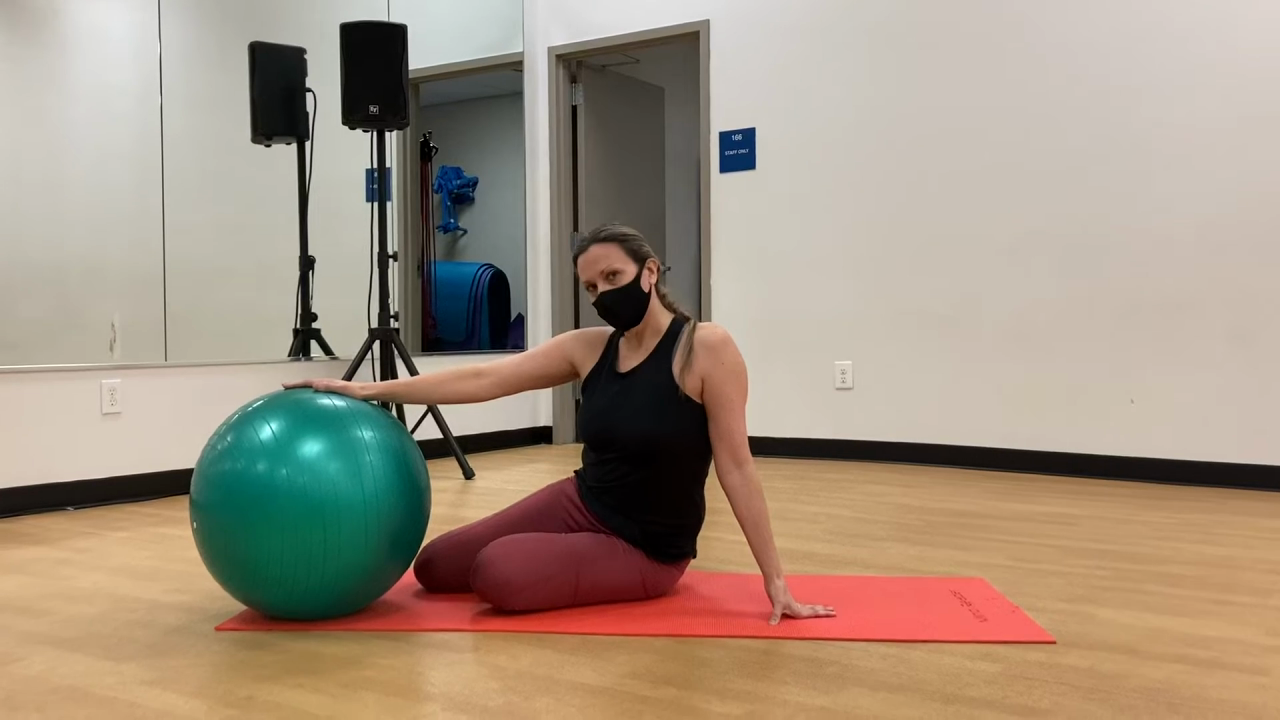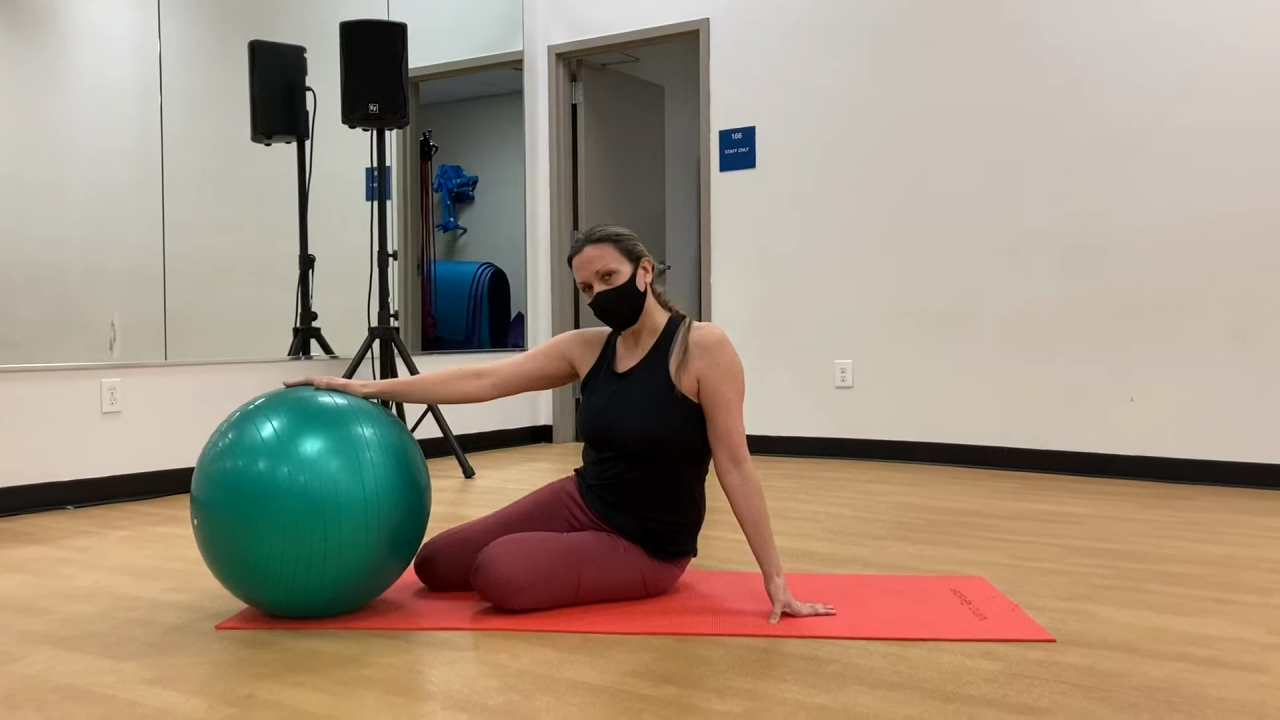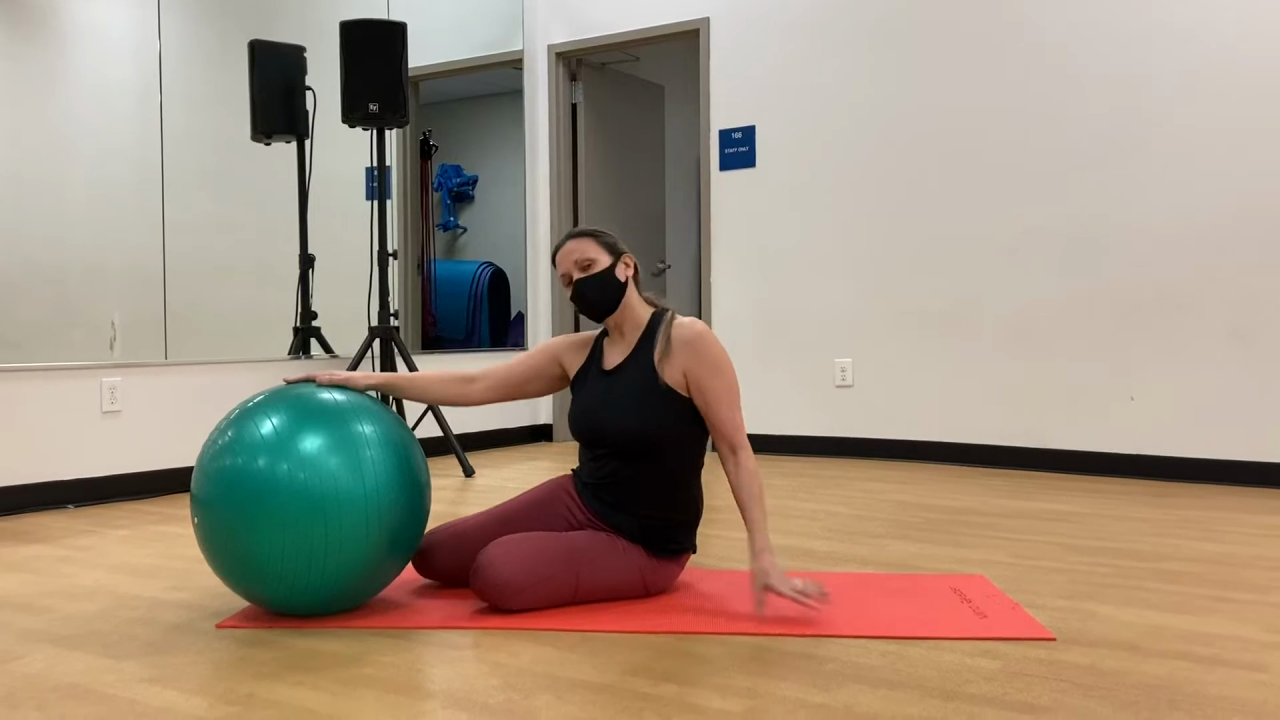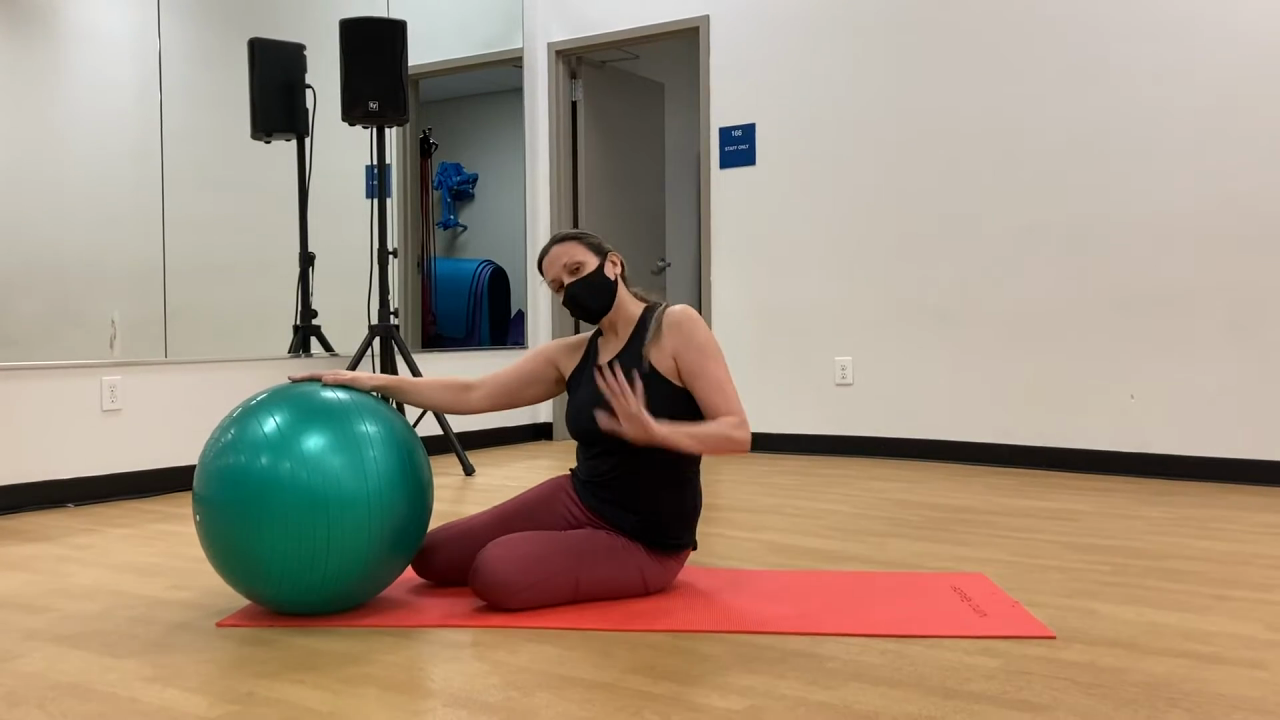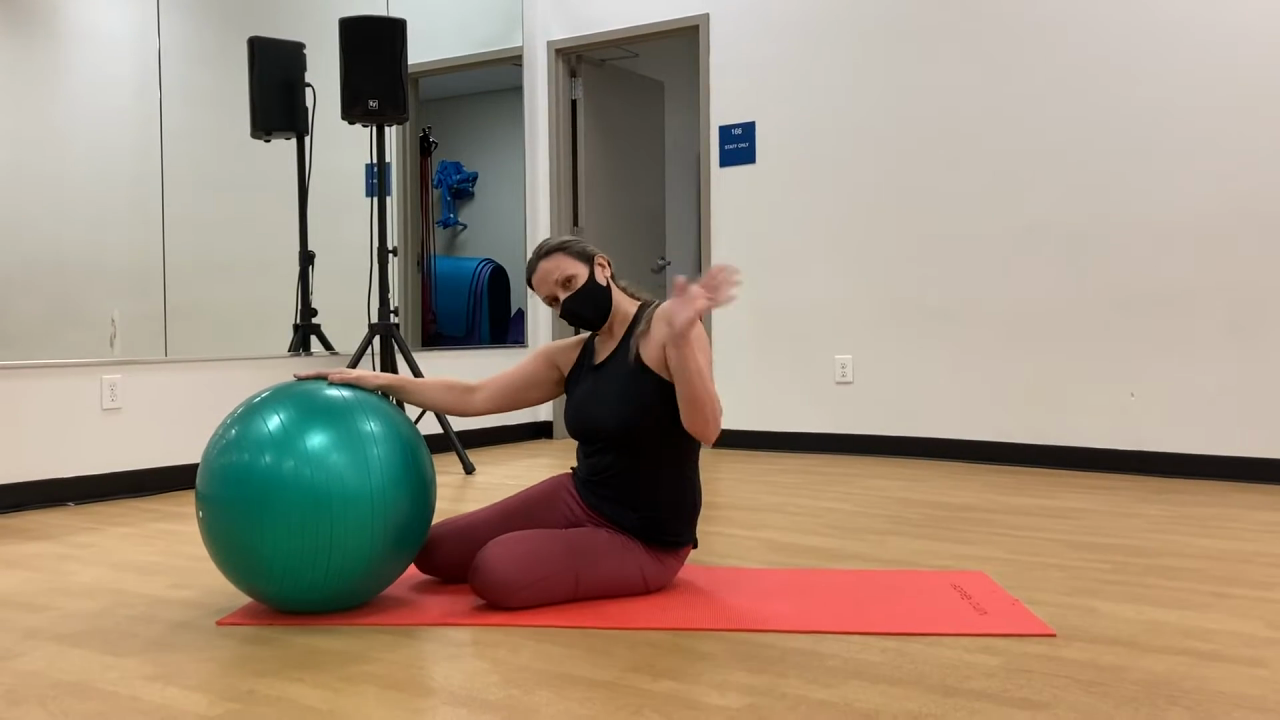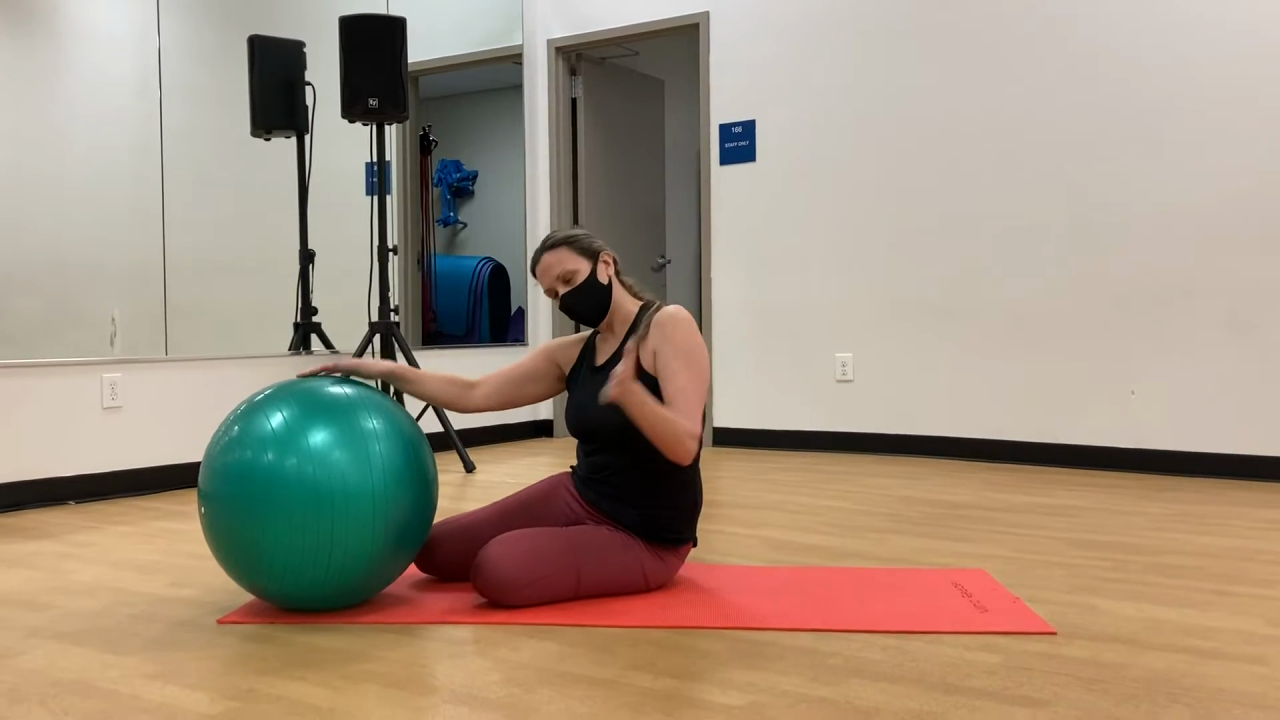
dt=0.2s
person 1, frame 1
left shoulder: (706, 347)
right shoulder: (587, 348)
left elbow: (735, 467)
right elbow: (483, 380)
left wrist: (776, 582)
right wrist: (369, 389)
left hip: (647, 549)
right hip: (580, 505)
left knee: (498, 575)
right knee: (435, 568)
left ankle: (629, 583)
right ankle: (570, 556)
person 1, frame 2
left shoulder: (702, 346)
right shoulder: (586, 348)
left elbow: (735, 465)
right elbow: (482, 381)
left wrist: (775, 578)
right wrist: (369, 386)
left hip: (648, 547)
right hip: (581, 503)
left knee: (499, 575)
right knee: (436, 565)
left ankle: (632, 582)
right ankle: (578, 558)
person 1, frame 3
left shoulder: (689, 340)
right shoulder: (576, 353)
left elbow: (736, 452)
right elbow: (475, 386)
left wrist: (763, 557)
right wrist: (368, 381)
left hip: (646, 543)
right hip: (580, 499)
left knee: (504, 576)
right knee: (435, 557)
left ankle: (640, 576)
right ankle: (581, 551)
person 1, frame 4
left shoulder: (675, 326)
right shoulder: (568, 356)
left elbow: (736, 433)
right elbow: (472, 395)
left wrist: (654, 432)
right wrist: (372, 381)
left hip: (646, 541)
right hip: (577, 501)
left knee: (495, 574)
right knee: (433, 557)
left ankle: (627, 574)
right ankle: (577, 554)
person 1, frame 5
left shoulder: (667, 322)
right shoulder: (567, 355)
left elbow: (705, 430)
right elbow: (475, 398)
left wrist: (681, 344)
right wrist: (379, 380)
left hip: (646, 540)
right hip: (578, 500)
left knee: (496, 573)
right knee: (435, 553)
left ankle: (626, 574)
right ankle: (579, 554)
person 1, frame 6
left shoulder: (670, 326)
right shoulder: (571, 353)
left elbow: (684, 447)
right elbow: (475, 395)
left wrist: (629, 393)
right wrist: (382, 369)
left hip: (645, 538)
right hip: (581, 499)
left knee: (498, 572)
right knee: (436, 552)
right ankle: (576, 551)
